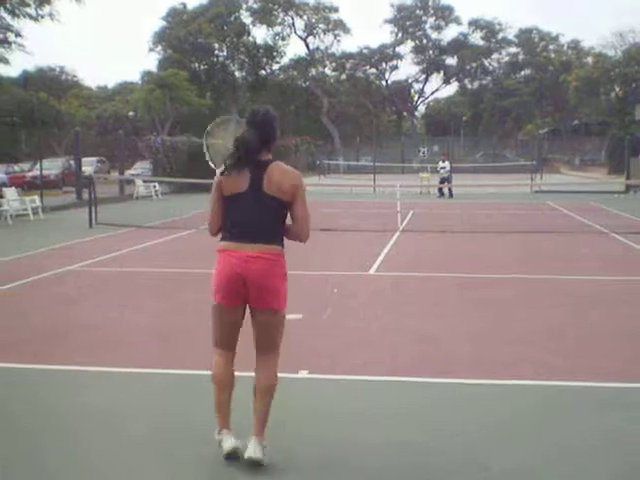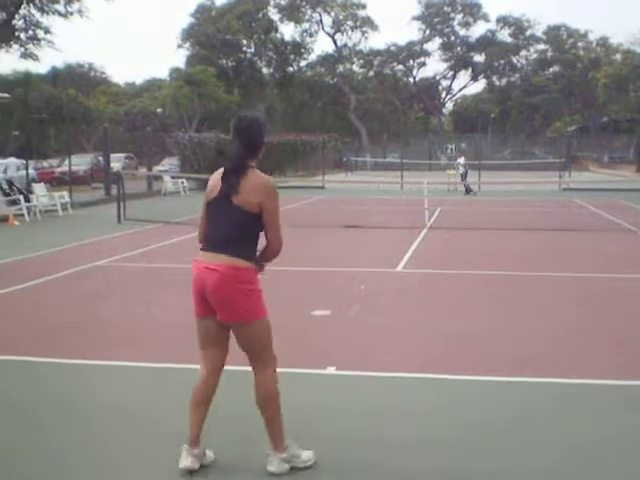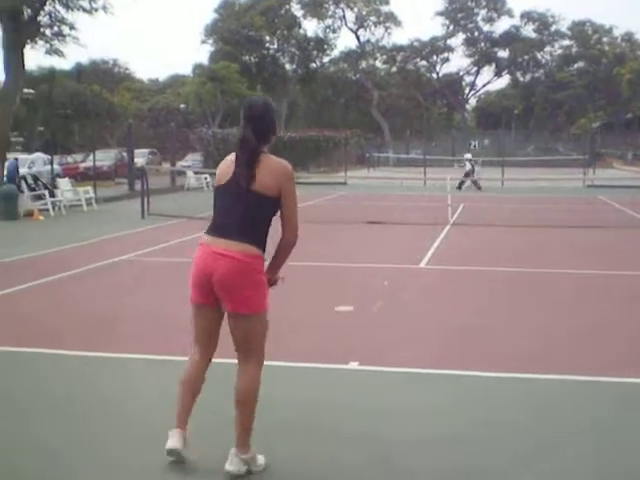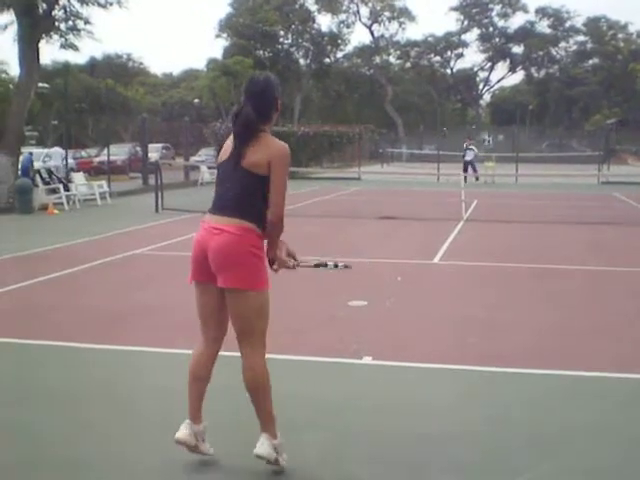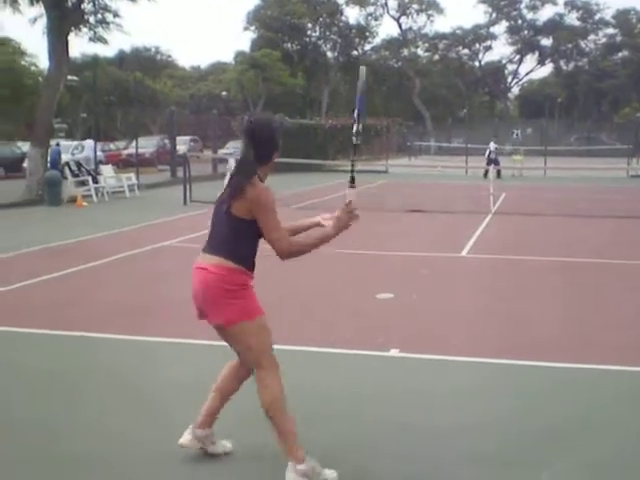
dt=0.4s
person 1, frame 1
left shoulder: (226, 174)
right shoulder: (290, 177)
left elbow: (214, 228)
right elbow: (302, 233)
left hip: (230, 264)
right hip: (267, 267)
left knee: (223, 350)
right knee: (267, 357)
left ankle: (226, 431)
right ankle: (257, 440)
person 1, frame 2
left shoulder: (214, 178)
right shoulder: (263, 185)
left elbow: (203, 236)
right elbow: (275, 245)
left hip: (203, 273)
right hip: (234, 279)
left knee: (210, 366)
right knee: (264, 365)
left ankle: (192, 450)
right ankle: (281, 451)
person 1, frame 3
left shoulder: (227, 162)
right shoulder: (281, 170)
left elbow: (230, 214)
right elbow: (290, 235)
right wrist: (272, 270)
left hip: (206, 258)
right hip: (242, 267)
left knee: (201, 352)
right knee: (250, 362)
left ankle: (178, 431)
right ankle: (241, 454)
person 1, frame 4
left shoulder: (231, 141)
right shoulder: (276, 149)
right elbow: (275, 215)
left wrist: (272, 245)
right wrist: (276, 252)
left hip: (207, 236)
right hip: (238, 244)
left knee: (210, 338)
right knee: (253, 347)
left ankle: (194, 424)
right ankle: (268, 437)
person 1, frame 5
left shoulder: (240, 182)
right shoulder: (257, 191)
left elbow: (269, 231)
right elbow: (284, 249)
left wrist: (314, 223)
right wrist: (333, 230)
left hip: (208, 280)
right hip: (225, 284)
left knee: (247, 360)
right knee: (268, 371)
left ankle: (200, 432)
